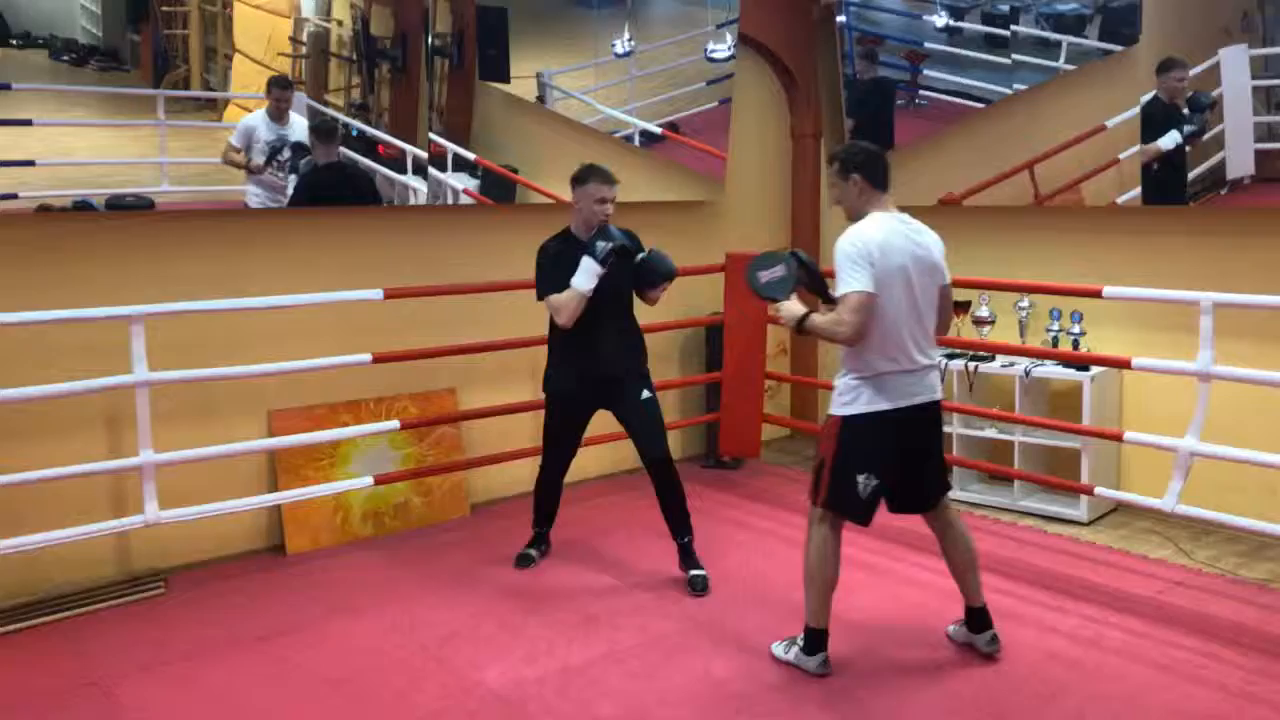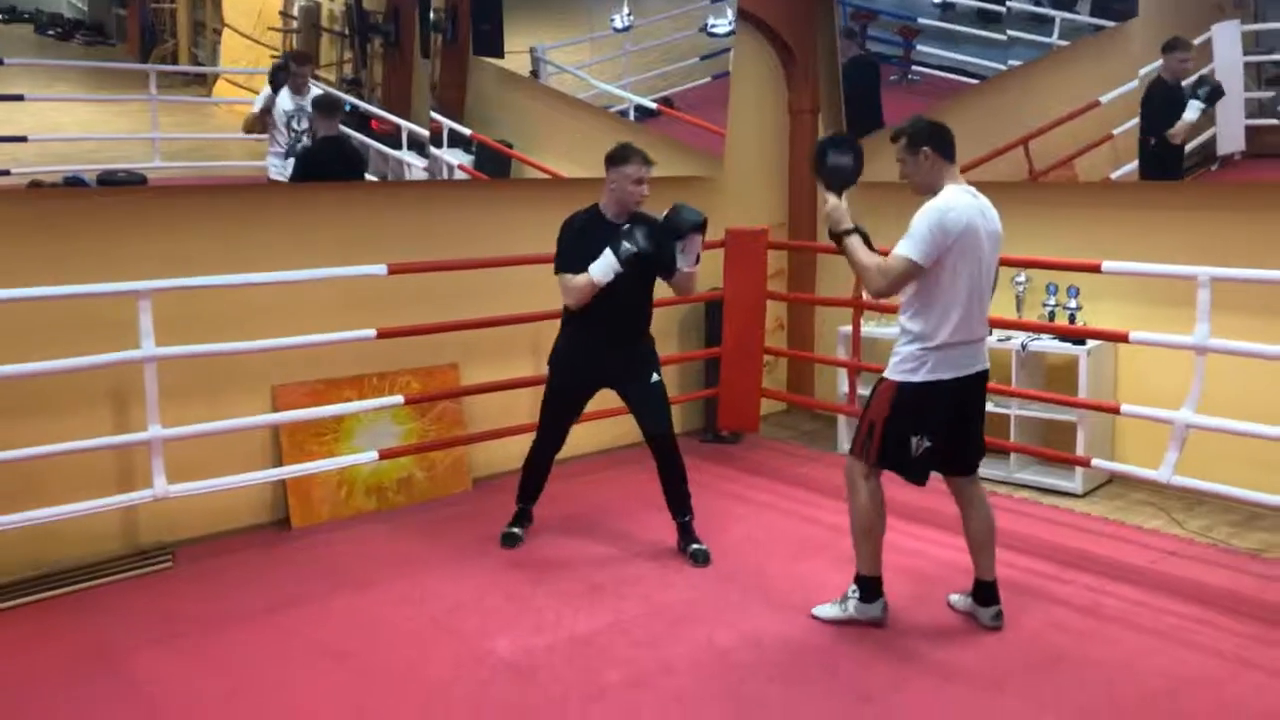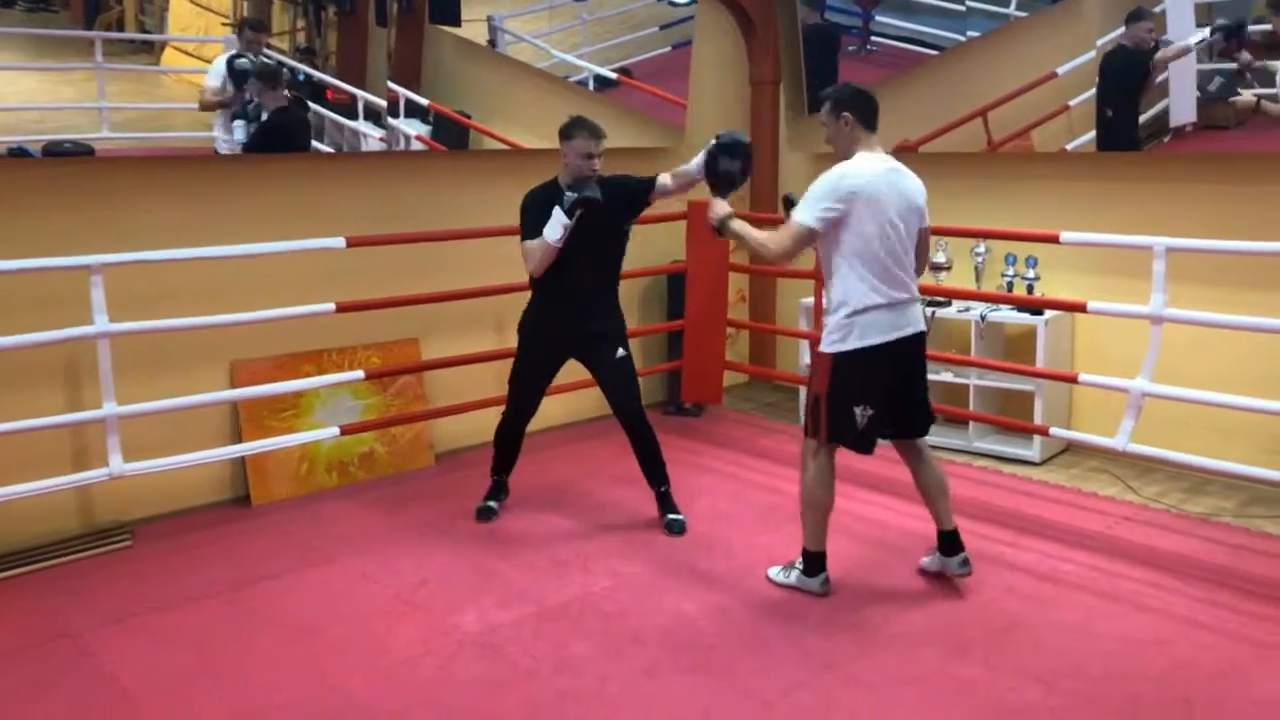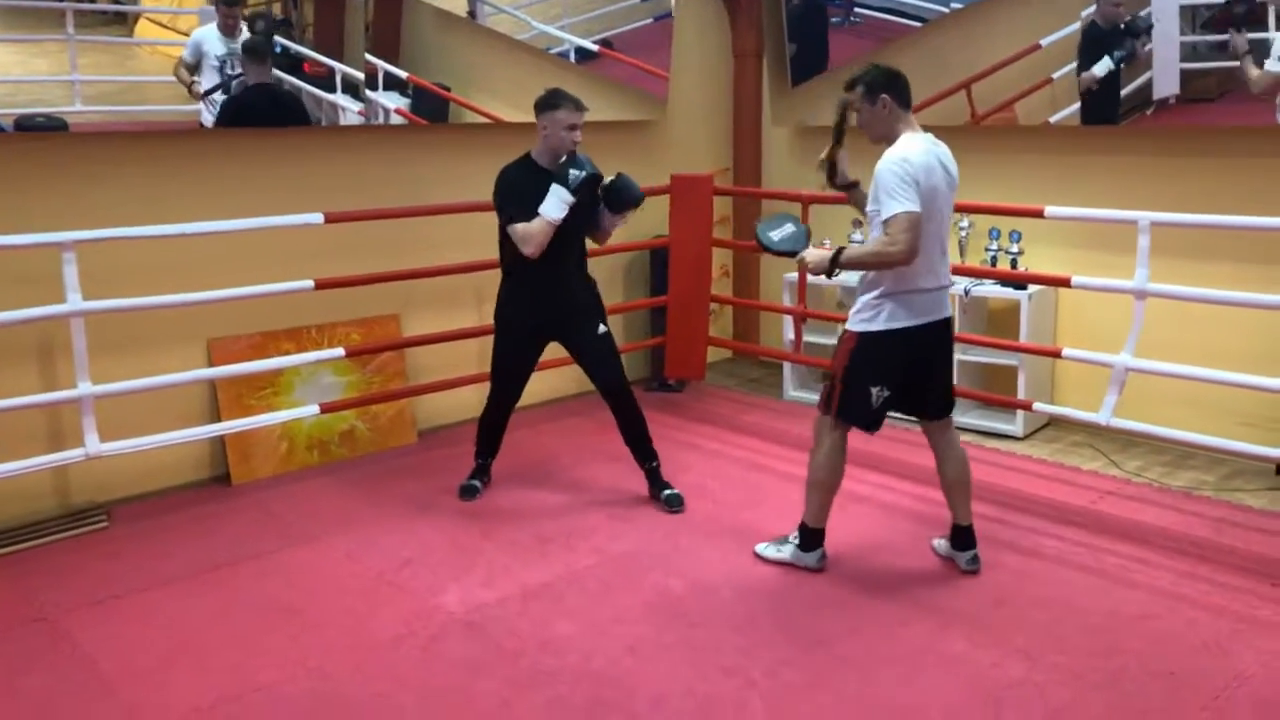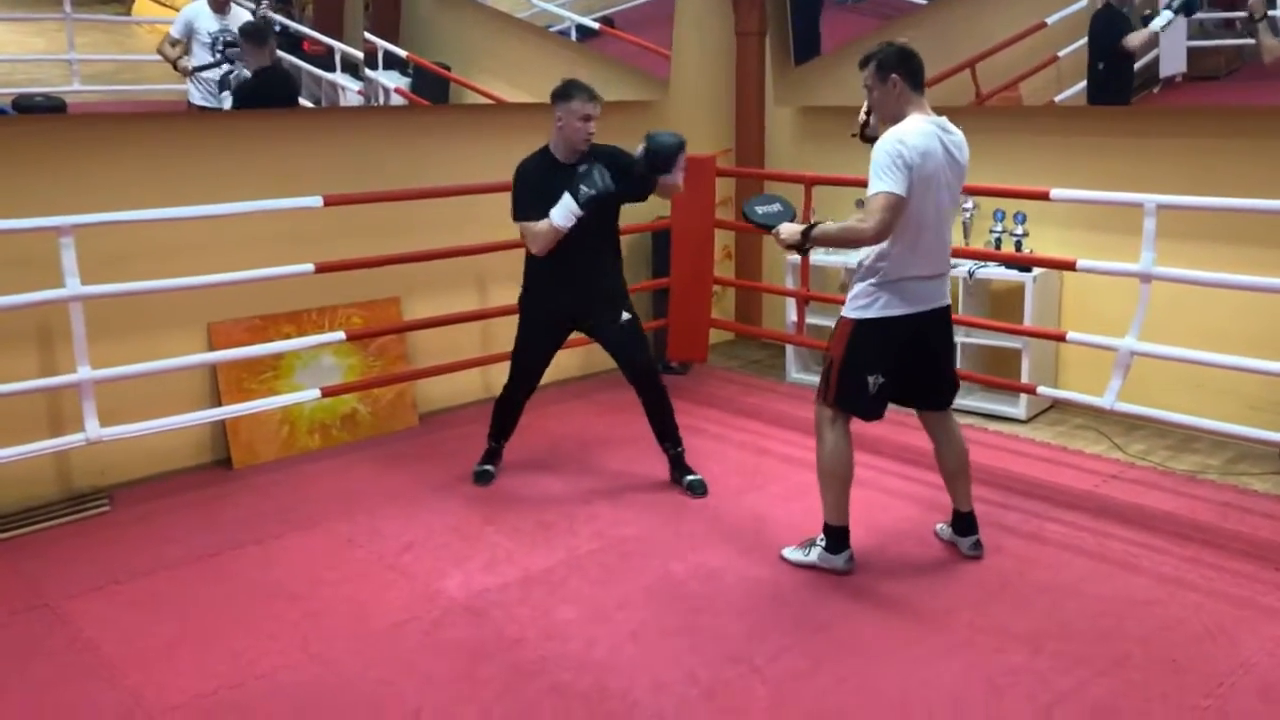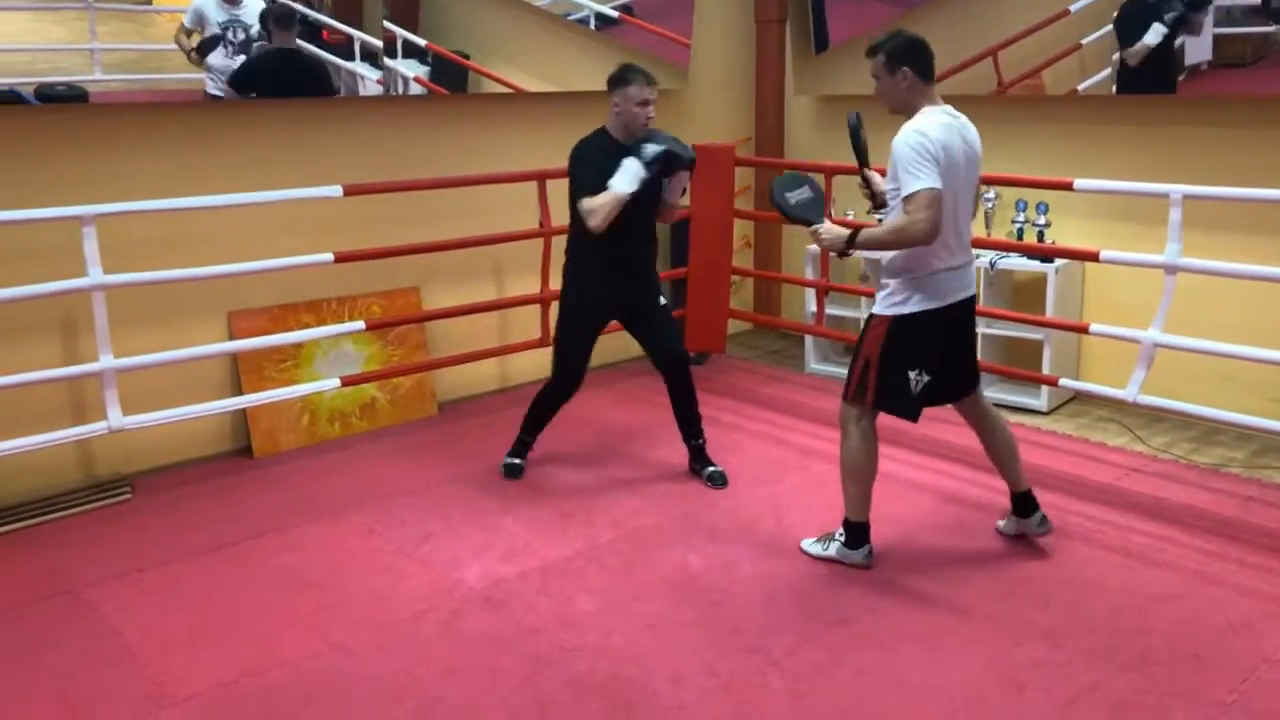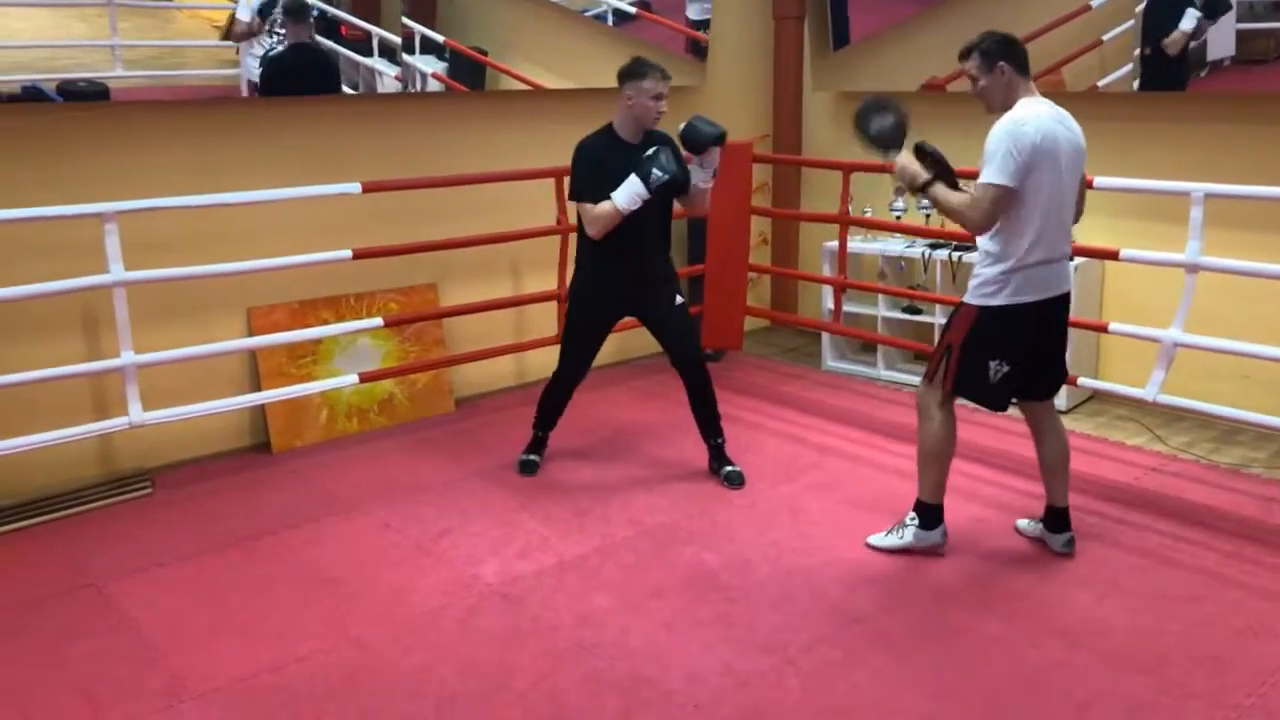
dt=0.5s
person 1, frame 1
left shoulder: (857, 240)
right shoulder: (928, 239)
left elbow: (849, 329)
left wrist: (801, 317)
left hip: (865, 406)
right hip: (922, 399)
left knee: (824, 517)
right knee: (938, 510)
left ankle: (812, 645)
right ankle: (979, 623)
person 1, frame 2
left shoulder: (939, 212)
right shoulder: (985, 211)
left elbow: (881, 284)
left wrist: (845, 228)
right wrist: (897, 264)
left hip: (921, 372)
right hip: (969, 368)
left knee: (862, 469)
right knee: (965, 480)
left ankle: (867, 595)
right ankle: (986, 597)
person 1, frame 3
left shoulder: (842, 180)
right shoulder: (910, 182)
left elbow: (780, 248)
left wrist: (729, 219)
left hip: (856, 340)
right hip: (907, 333)
left knee: (816, 448)
right knee: (910, 442)
left ankle: (811, 568)
right ankle: (950, 549)
person 1, frame 4
left shoulder: (897, 161)
right shoulder: (940, 154)
left elbow: (900, 249)
left wrist: (831, 258)
right wrist: (850, 184)
left hip: (887, 321)
right hip: (934, 317)
left knee: (831, 424)
right knee: (939, 426)
left ankle: (808, 541)
right ankle: (963, 542)
person 1, frame 5
left shoulder: (896, 143)
right shoulder: (953, 140)
left elbow: (873, 227)
left wrist: (805, 233)
left hip: (881, 307)
right hip: (932, 304)
left knee: (831, 414)
right knee: (937, 414)
left ankle: (835, 543)
right ankle: (965, 526)
person 1, frame 6
left shoulder: (914, 137)
right shoulder: (964, 129)
left elbow: (923, 227)
left wrist: (848, 237)
right wrist: (890, 194)
left hip: (911, 302)
right hip: (956, 293)
left knee: (856, 412)
right knee: (970, 399)
left ankle: (855, 538)
right ankle: (1026, 509)
person 1, frame 7
left shoulder: (1014, 127)
right shoulder: (1067, 125)
left elbow: (977, 217)
left wrist: (923, 182)
left hip: (1002, 294)
right hip: (1052, 290)
left knee: (934, 394)
right knee: (1039, 405)
left ankle: (927, 521)
right ankle: (1057, 523)
person 2, frame 1
left shoulder: (627, 241)
right shoulder: (554, 251)
left elbow: (648, 298)
right elbow: (563, 315)
left wrist: (659, 281)
right wrist: (594, 263)
left hip: (626, 370)
right hip: (571, 377)
left knee: (659, 458)
right knee: (554, 463)
left ankle: (687, 551)
right ankle: (540, 536)
person 2, frame 2
left shoulder: (653, 230)
right shoulder: (578, 228)
left elbow: (684, 291)
right elbow: (572, 296)
left wrist: (690, 248)
right wrist: (613, 258)
left hip: (635, 354)
right hip: (579, 356)
left knee: (663, 439)
right knee: (549, 438)
left ankle: (685, 528)
right ankle: (522, 512)
person 2, frame 3
left shoulder: (616, 191)
right shoulder: (538, 200)
left elbow: (670, 183)
right elbow: (534, 265)
left wrist: (707, 160)
right wrist: (565, 213)
left hip: (601, 326)
right hip: (544, 327)
left knee: (631, 413)
right knee: (517, 411)
left ankle: (665, 498)
right ankle: (497, 486)
person 2, frame 4
left shoulder: (581, 172)
right shoulder: (513, 179)
left elbow: (598, 236)
right elbow: (530, 245)
left wrist: (615, 211)
right wrist: (562, 192)
left hip: (579, 304)
right hip: (523, 310)
left knee: (617, 389)
right knee: (503, 395)
left ankle: (654, 475)
right ankle: (482, 467)
person 2, frame 5
left shoulder: (610, 161)
right shoulder: (532, 172)
left elbow: (672, 191)
right elbow: (538, 244)
left wrist: (672, 168)
right wrist: (573, 201)
left hip: (604, 293)
right hip: (546, 298)
left knee: (645, 374)
right knee: (521, 383)
left ankle: (678, 461)
right ankle: (492, 451)
person 2, frame 6
left shoulder: (645, 150)
right shoulder: (591, 151)
left elbow: (665, 215)
right elbow: (595, 219)
left wrist: (675, 183)
right wrist: (632, 170)
left hip: (640, 282)
right hip: (590, 287)
left knee: (676, 362)
right knee: (568, 378)
left ankle: (697, 453)
right ankle: (522, 443)
person 2, frame 7
left shoulder: (664, 147)
right shoulder: (592, 150)
left elbow: (696, 207)
right elbow: (594, 226)
left wrist: (706, 166)
right wrist: (639, 185)
left hip: (656, 279)
right hip: (599, 283)
left knee: (692, 362)
right knee: (571, 369)
left ankle: (717, 451)
right ankle: (538, 439)
